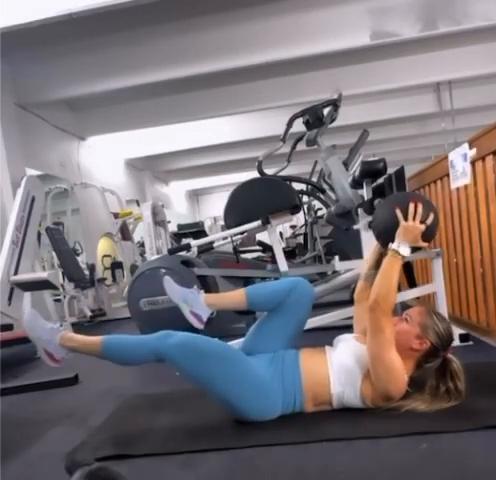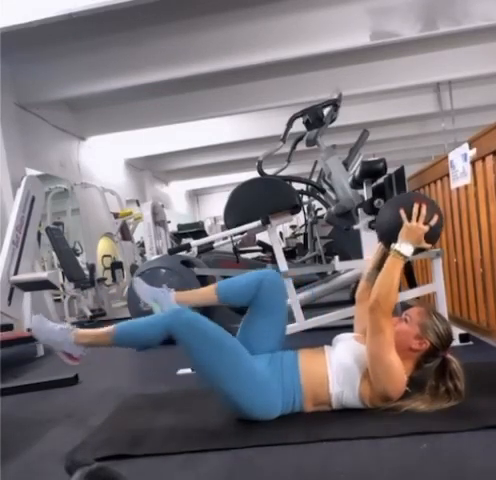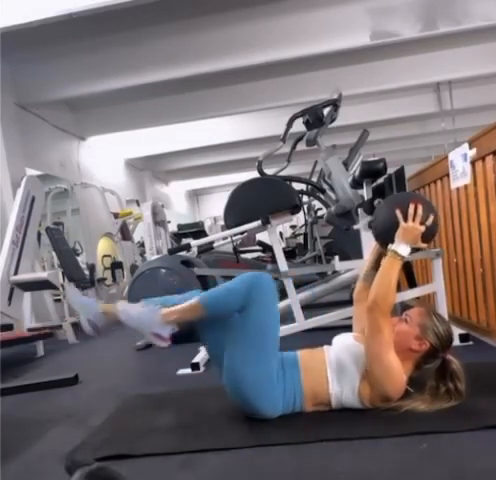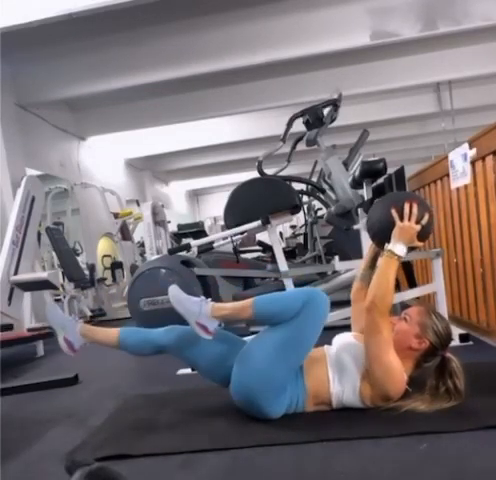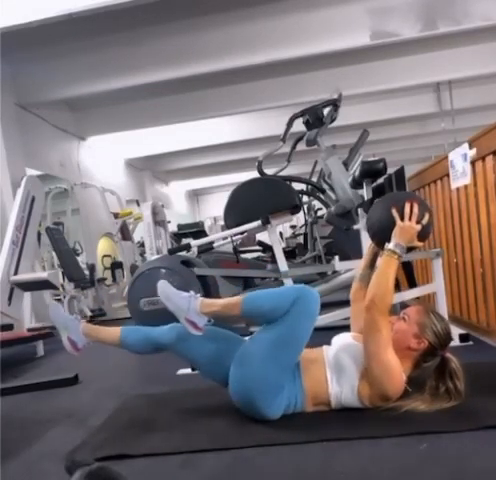
dt=0.3s
person 1, frame 1
left shoulder: (390, 380)
right shoulder: (373, 350)
left elbow: (377, 309)
right elbow: (363, 298)
left wrist: (401, 248)
right wrist: (381, 246)
left hip: (260, 392)
right hip: (264, 364)
left knee: (167, 343)
right knee: (300, 289)
left ankle: (64, 342)
right ankle: (204, 304)
person 1, frame 2
left shoulder: (390, 380)
right shoulder: (370, 351)
left elbow: (377, 309)
right elbow: (367, 299)
left wrist: (403, 247)
right wrist: (382, 246)
left hip: (259, 392)
right hip: (264, 367)
left knee: (180, 322)
right knee: (269, 280)
left ankle: (79, 341)
right ankle: (171, 299)
person 1, frame 3
left shoulder: (389, 381)
right shoulder: (371, 350)
left elbow: (375, 310)
right elbow: (362, 298)
left wrist: (401, 248)
right wrist: (379, 246)
left hip: (262, 391)
right hip: (267, 372)
left knee: (258, 284)
right knee: (200, 305)
left ankle: (162, 320)
right ankle: (104, 312)
person 1, frame 4
left shoulder: (390, 379)
right shoulder: (372, 349)
left elbow: (374, 311)
right elbow: (360, 298)
left wrist: (397, 248)
right wrist: (376, 245)
left hip: (262, 390)
right hip: (254, 374)
left knee: (315, 299)
right knee: (173, 335)
left ankle: (212, 312)
right ankle: (82, 334)
person 1, frame 5
left shoulder: (389, 379)
right shoulder: (371, 348)
left elbow: (373, 309)
right elbow: (360, 296)
left wrist: (396, 247)
right wrist: (376, 246)
left hip: (260, 391)
right hip: (255, 375)
left knee: (304, 296)
right knee: (172, 334)
left ankle: (202, 308)
right ankle: (84, 332)
